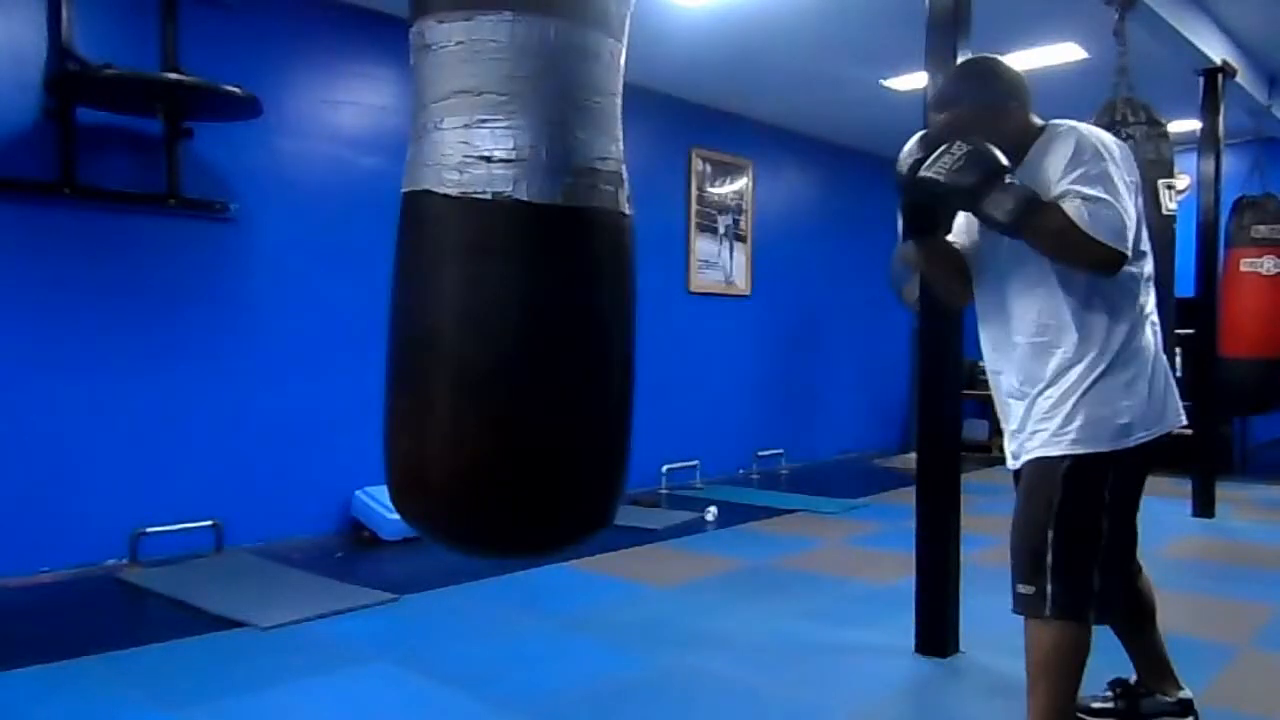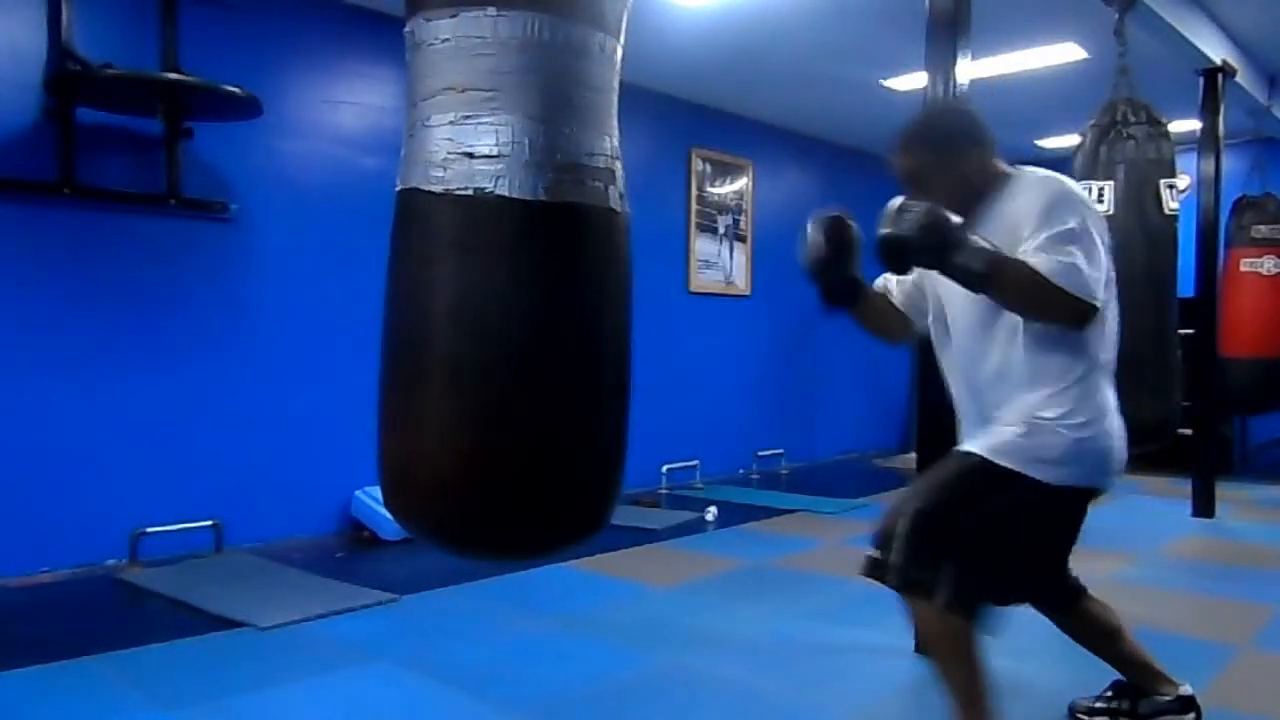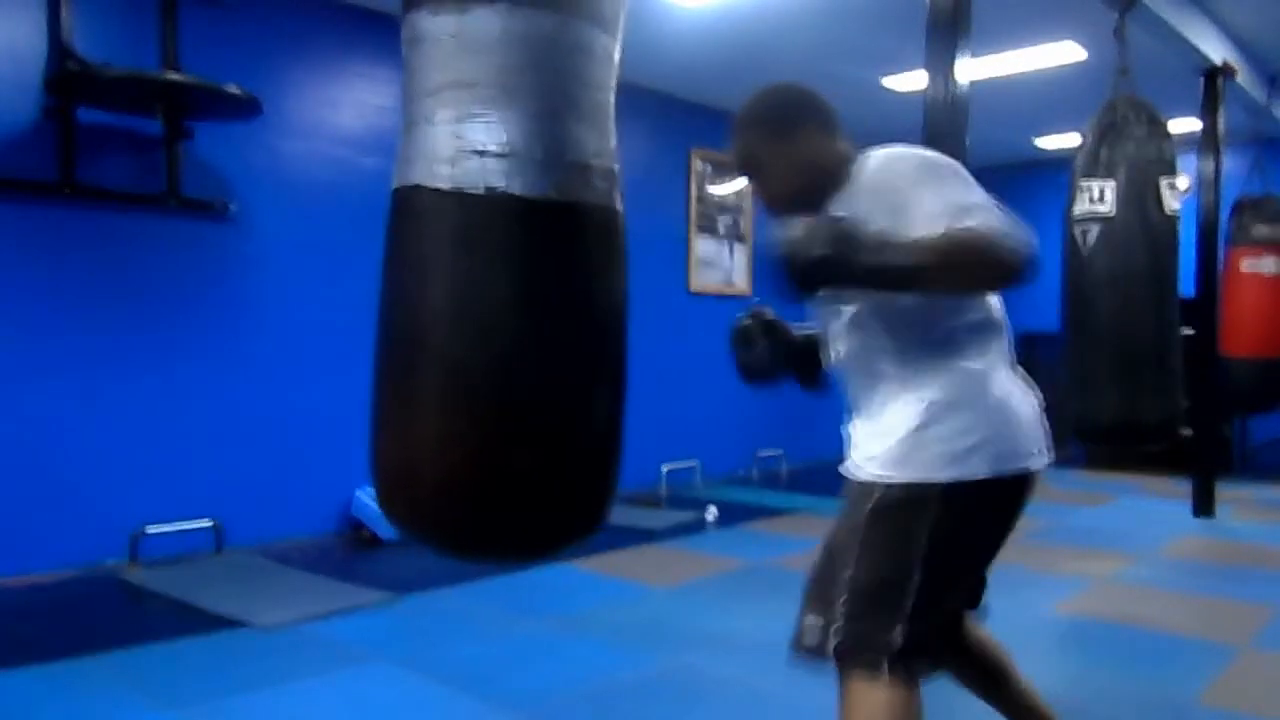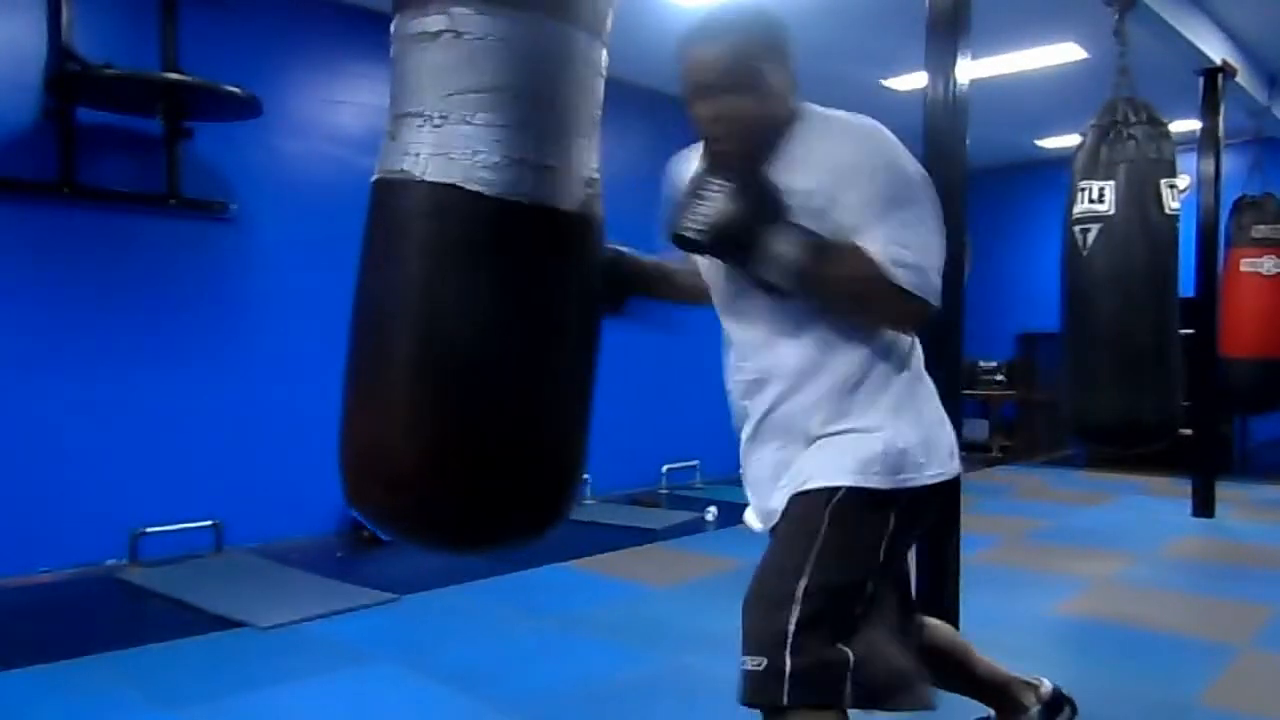
dt=1s
person 1, frame 1
left shoulder: (1083, 148)
right shoulder: (990, 172)
left elbow: (1104, 250)
right elbow: (960, 287)
left wrist: (997, 197)
right wrist: (924, 224)
left hip: (1091, 406)
right hip: (1054, 409)
left knee: (1053, 574)
right knee: (1100, 560)
person 1, frame 2
left shoulder: (1049, 197)
right shoulder: (947, 226)
left elbow: (1074, 305)
right elbow: (894, 323)
left wrist: (964, 255)
right wrist: (843, 285)
left hip: (1049, 439)
right hip: (1025, 441)
left knee: (912, 546)
right knee: (1042, 582)
person 1, frame 3
left shoulder: (896, 172)
right shoulder: (844, 210)
left elbow: (1007, 256)
left wrist: (871, 259)
left hip: (948, 447)
right hip: (949, 444)
left knee: (868, 642)
right knee: (925, 616)
person 1, frame 4
left shoulder: (854, 150)
right shoulder: (696, 170)
left elbow: (905, 303)
left wrist: (778, 244)
right wrist: (633, 274)
left hip: (863, 448)
right hip: (798, 452)
left knee: (791, 658)
right knee: (871, 625)
